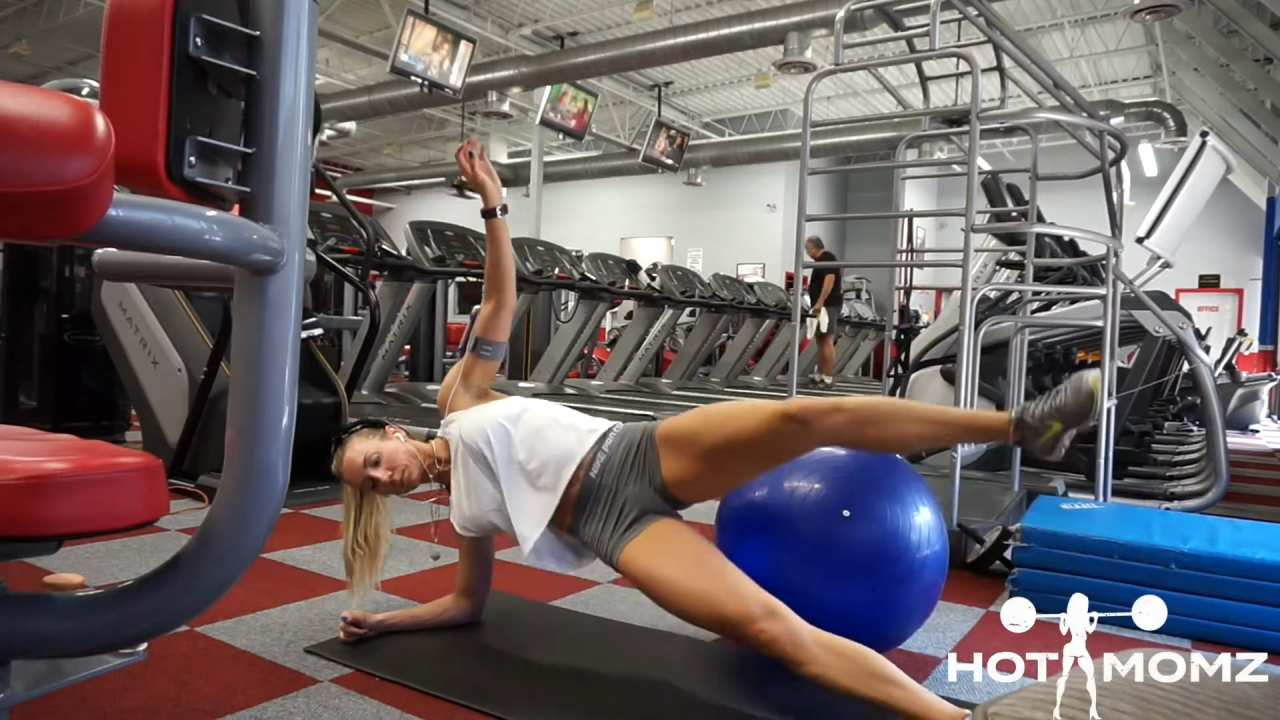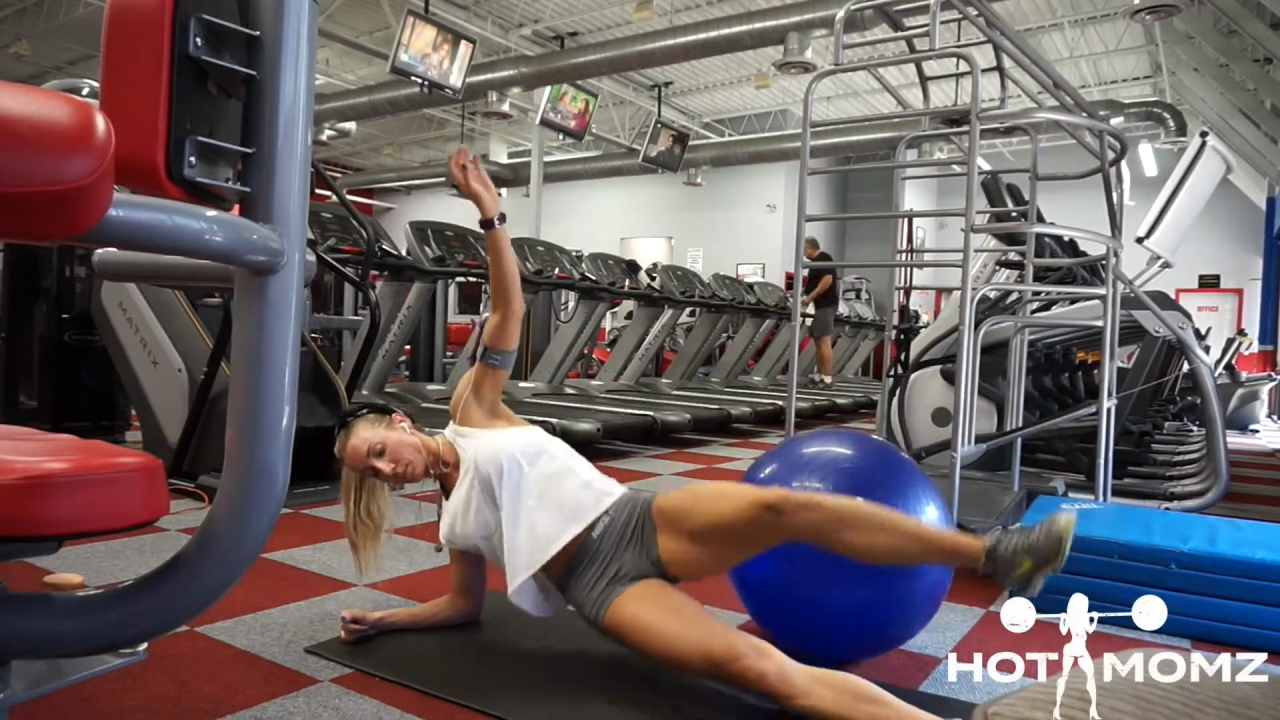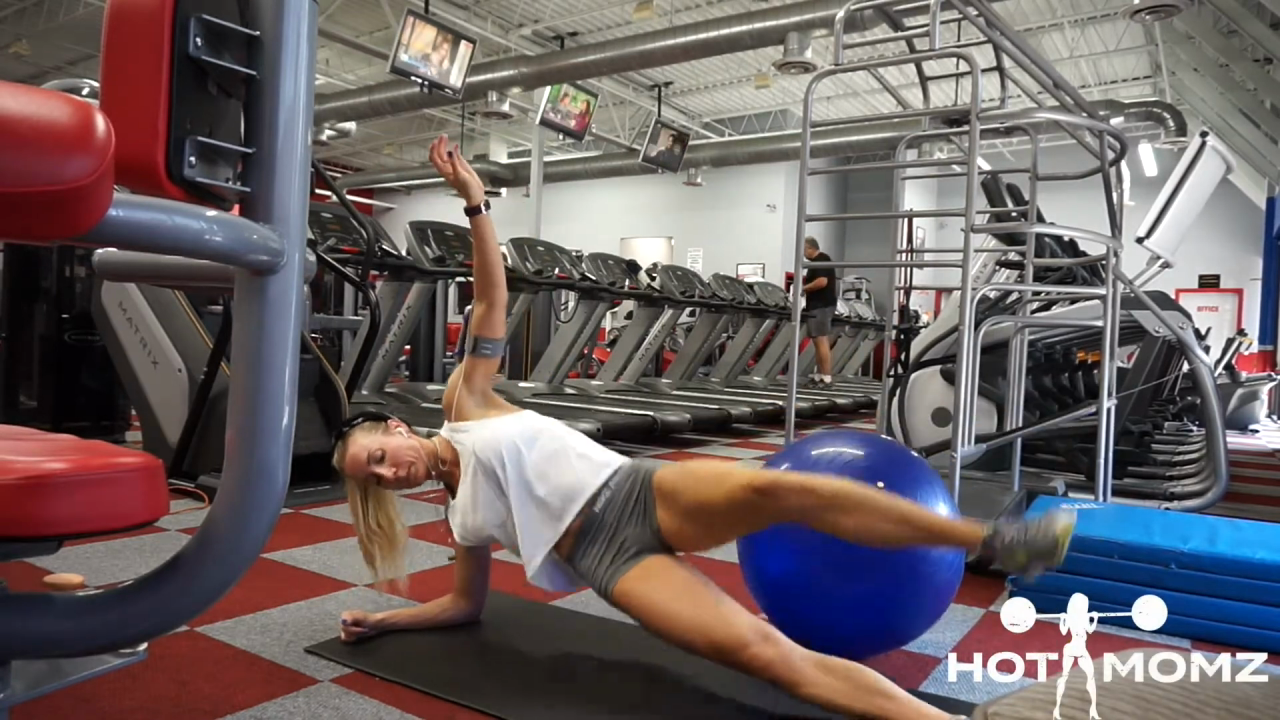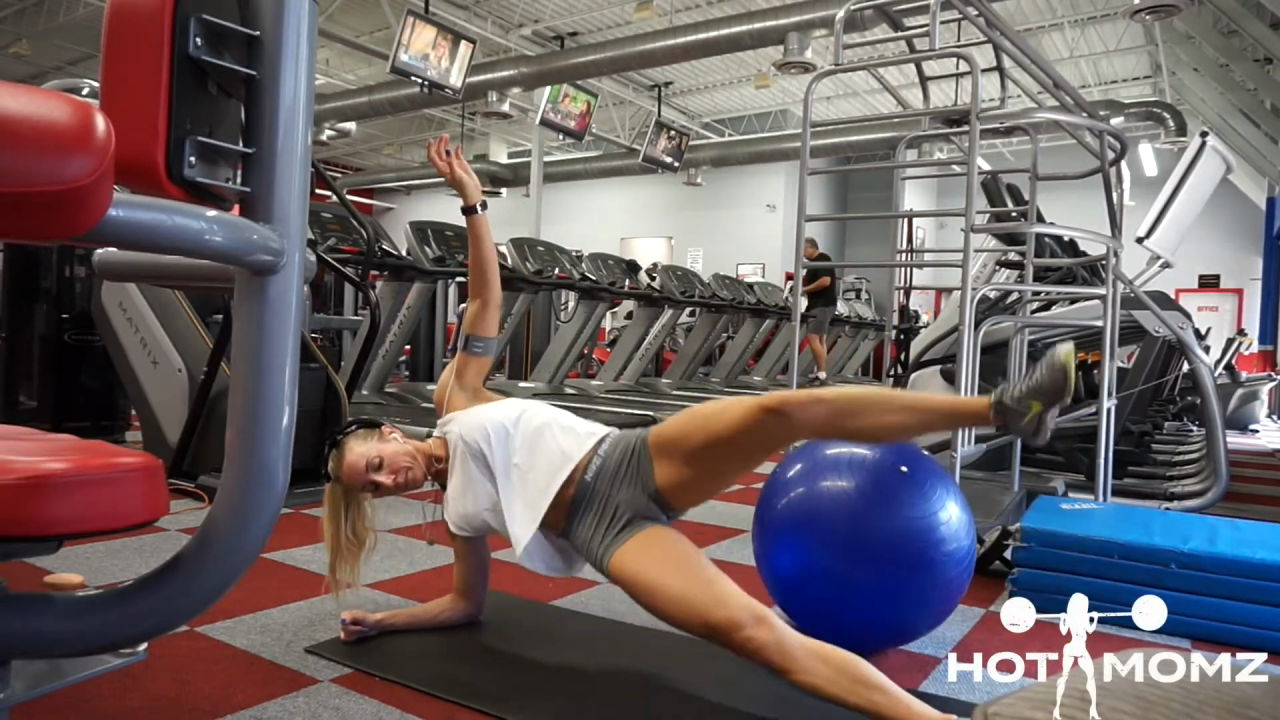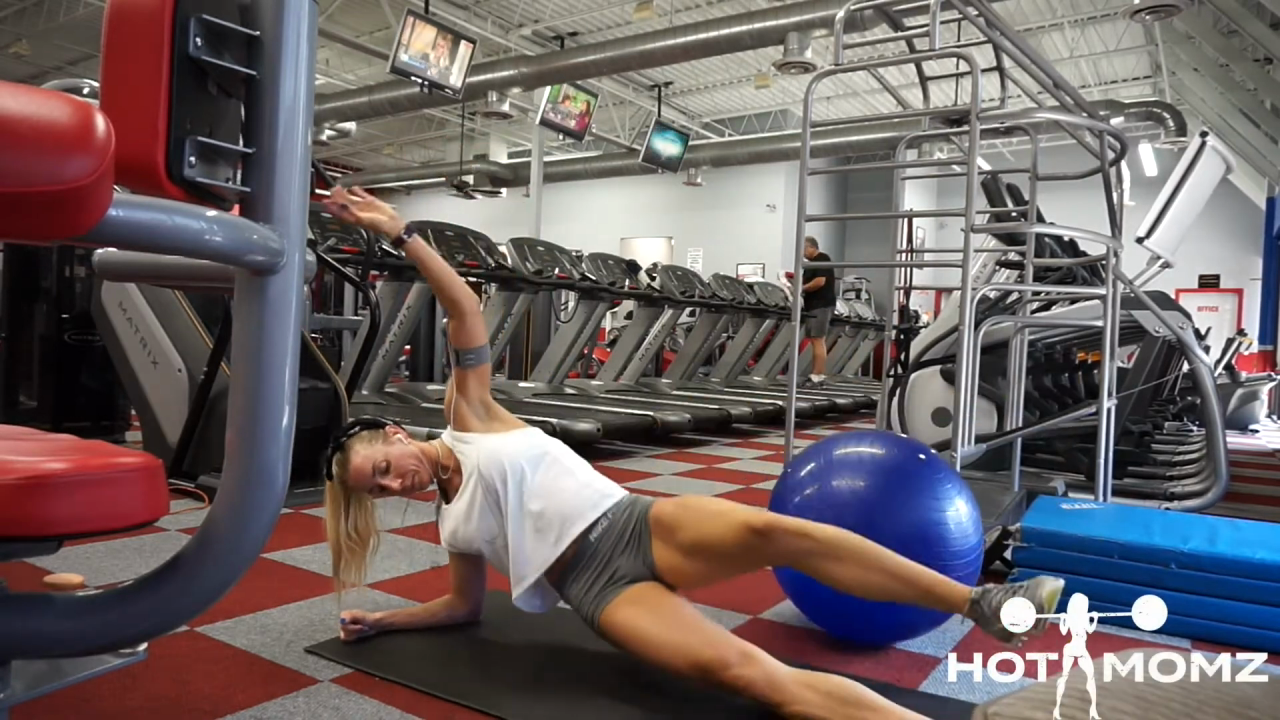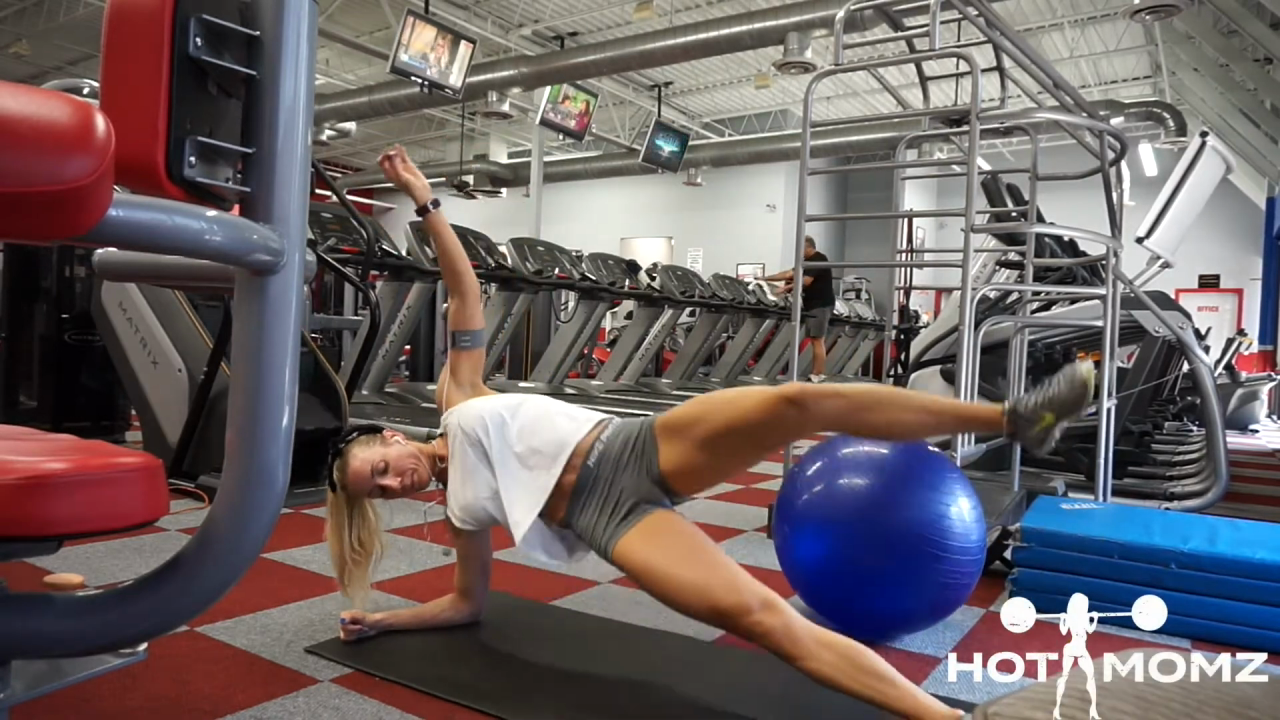
dt=0.4s
person 1, frame 1
left shoulder: (459, 396)
right shoulder: (464, 508)
left elbow: (501, 296)
right elbow: (469, 602)
left wrist: (490, 202)
right wrist: (380, 621)
left hip: (644, 456)
right hip: (616, 522)
left knee: (804, 417)
right knee: (769, 627)
left ankle: (1016, 423)
person 1, frame 2
left shoulder: (470, 410)
right shoulder: (455, 521)
left elbow: (509, 310)
right elbow: (464, 605)
left wrist: (489, 215)
right wrist: (379, 620)
left hip: (637, 521)
right hip: (606, 583)
left knee: (784, 506)
left ankle: (992, 552)
person 1, frame 3
left shoulder: (463, 403)
right shoulder: (461, 515)
left elbow: (492, 298)
right elbow: (465, 604)
left wrist: (474, 200)
right wrist: (380, 620)
left hip: (640, 493)
right hip: (613, 557)
left knee: (776, 489)
right knee: (762, 650)
left ankle: (993, 540)
person 1, frame 4
left shoulder: (454, 397)
right shoulder: (456, 506)
left elbow: (486, 296)
right elbow: (467, 603)
left wrist: (469, 200)
right wrist: (380, 621)
left hip: (632, 461)
right hip: (609, 527)
left knee: (785, 410)
right knee: (758, 634)
left ankle: (999, 407)
person 1, frame 5
left shoulder: (468, 414)
right shoulder: (452, 523)
left elbow: (466, 311)
right elbow: (464, 605)
left wrist: (399, 232)
right wrist: (380, 622)
left hip: (636, 525)
right hip: (601, 585)
left knee: (771, 530)
left ankle: (978, 600)
person 1, frame 6
left shoulder: (456, 395)
right shoulder: (458, 503)
left elbow: (465, 289)
right elbow: (467, 603)
left wrist: (425, 201)
right wrist: (378, 620)
left hip: (639, 448)
right hip: (611, 514)
left knee: (796, 402)
right knee: (763, 616)
left ankle: (1011, 417)
